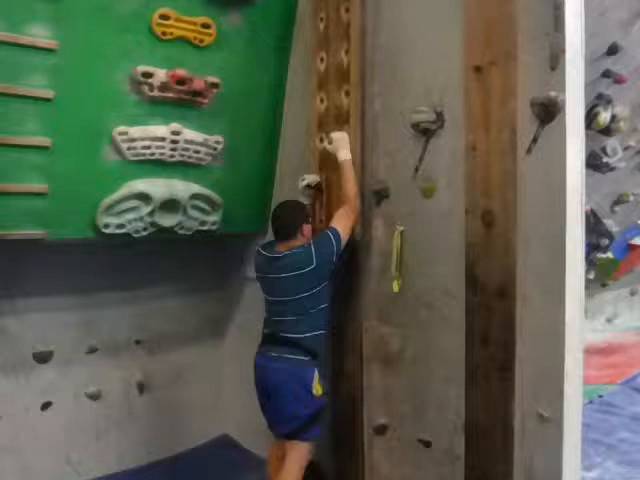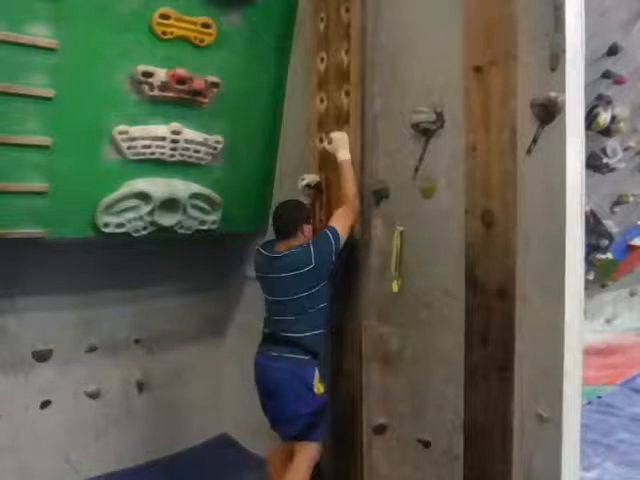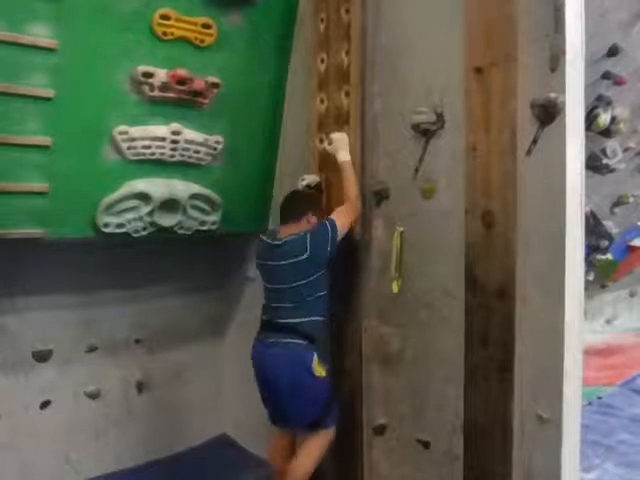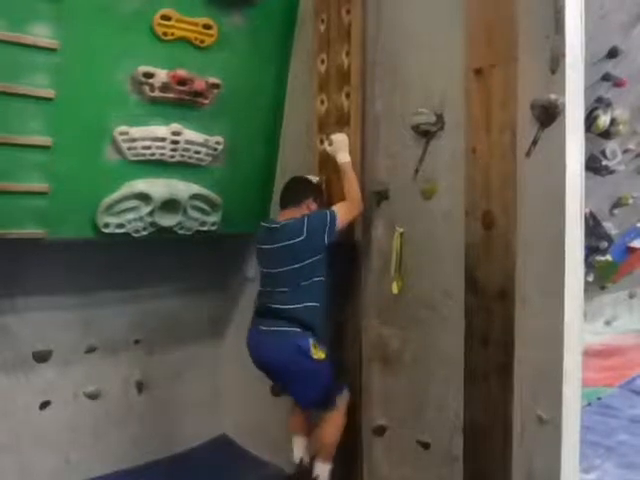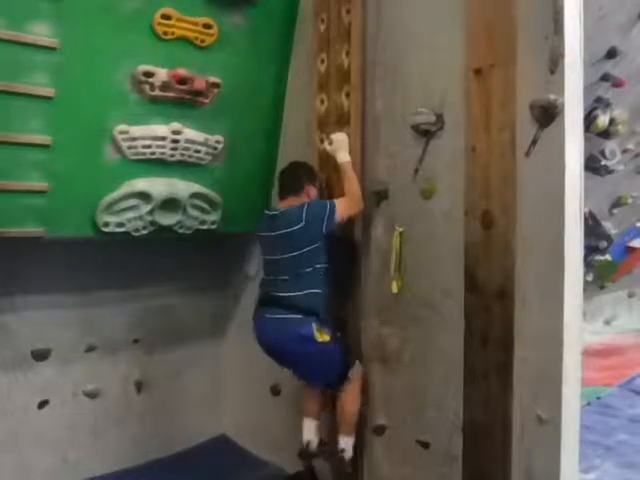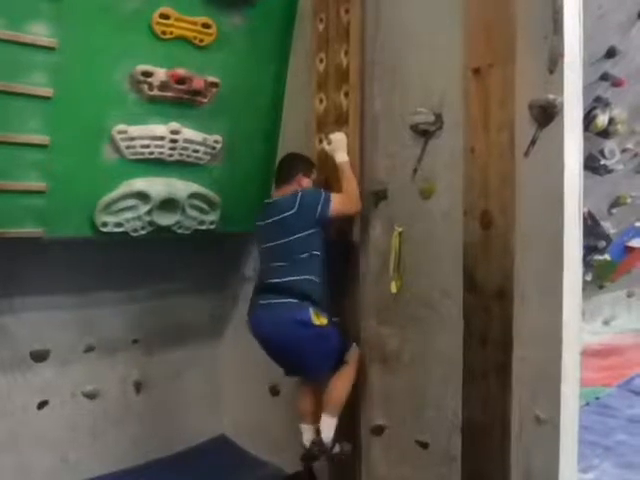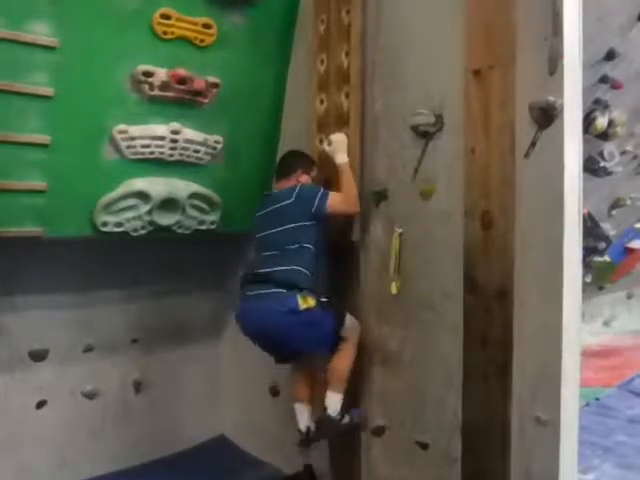
dt=0.2s
person 1, frame 1
left shoulder: (263, 258)
right shoulder: (317, 256)
left elbow: (285, 235)
right elbow: (350, 208)
right wrist: (343, 155)
left hip: (266, 360)
right hip: (298, 366)
left knee: (283, 440)
right knee: (298, 451)
person 1, frame 2
left shoulder: (263, 256)
right shoulder: (315, 256)
left elbow: (286, 233)
right elbow: (350, 209)
right wrist: (343, 155)
left hip: (266, 361)
right hip: (298, 366)
left knee: (286, 440)
right knee: (307, 449)
person 1, frame 3
left shoulder: (265, 244)
right shoulder: (313, 243)
right elbow: (352, 208)
left wrist: (309, 192)
right wrist: (343, 156)
left hip: (264, 351)
right hip: (297, 354)
left knee: (285, 428)
right knee: (322, 430)
person 1, frame 4
left shoulder: (264, 231)
right shoulder: (310, 227)
right elbow: (354, 205)
left wrist: (311, 183)
right wrist: (343, 157)
left hip: (259, 337)
right hip: (293, 339)
left knee: (305, 394)
right knee: (337, 403)
person 1, frame 5
left shoulder: (267, 221)
right shoulder: (309, 215)
right elbow: (355, 204)
right wrist: (342, 155)
left hip: (265, 324)
right hip: (297, 325)
left knee: (319, 374)
right knee: (352, 375)
left ankle: (309, 441)
right ankle: (346, 453)
person 1, frame 6
left shoulder: (266, 212)
right shoulder: (305, 201)
right elbow: (352, 204)
right wrist: (341, 156)
left hip: (261, 314)
right hip: (293, 313)
left knee: (311, 375)
right knee: (349, 358)
left ankle: (310, 444)
right ankle: (325, 437)
person 1, frame 7
left shoulder: (265, 205)
right shoulder: (301, 195)
right elbow: (351, 205)
right wrist: (341, 157)
left hip: (248, 307)
right hip: (280, 303)
left knee: (304, 355)
right knee: (350, 331)
left ankle: (307, 426)
right ankle: (333, 412)
